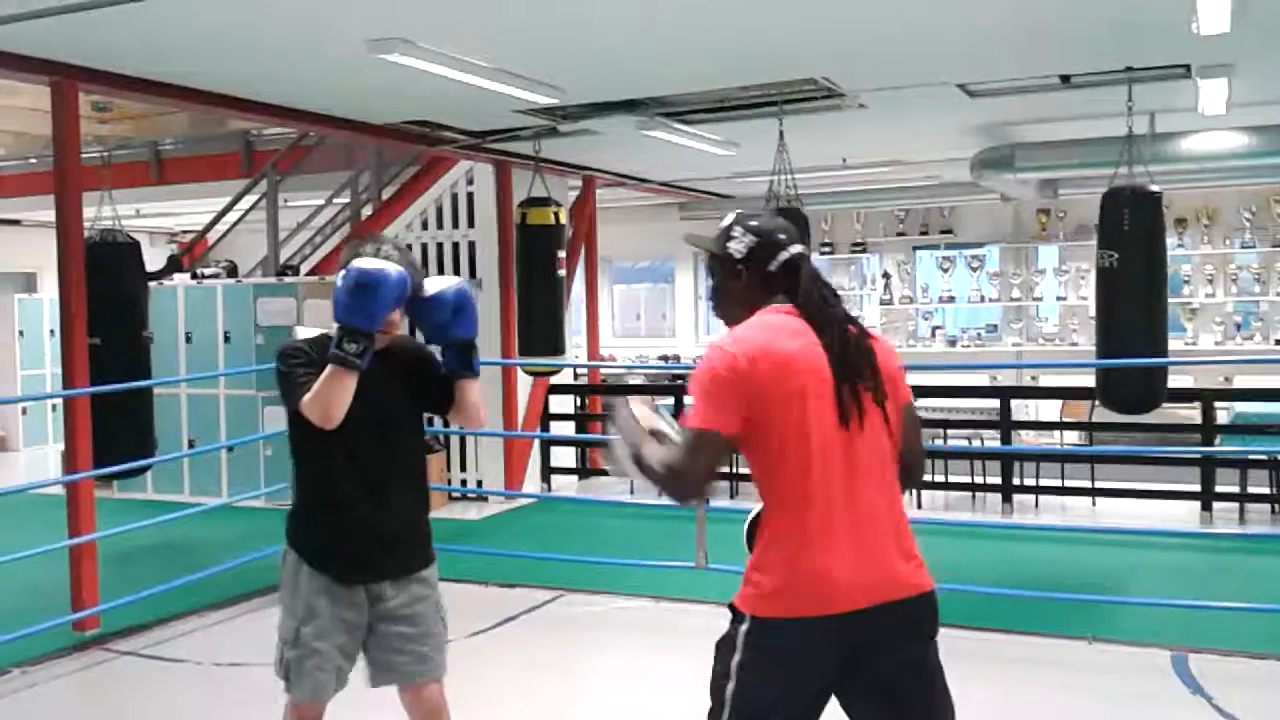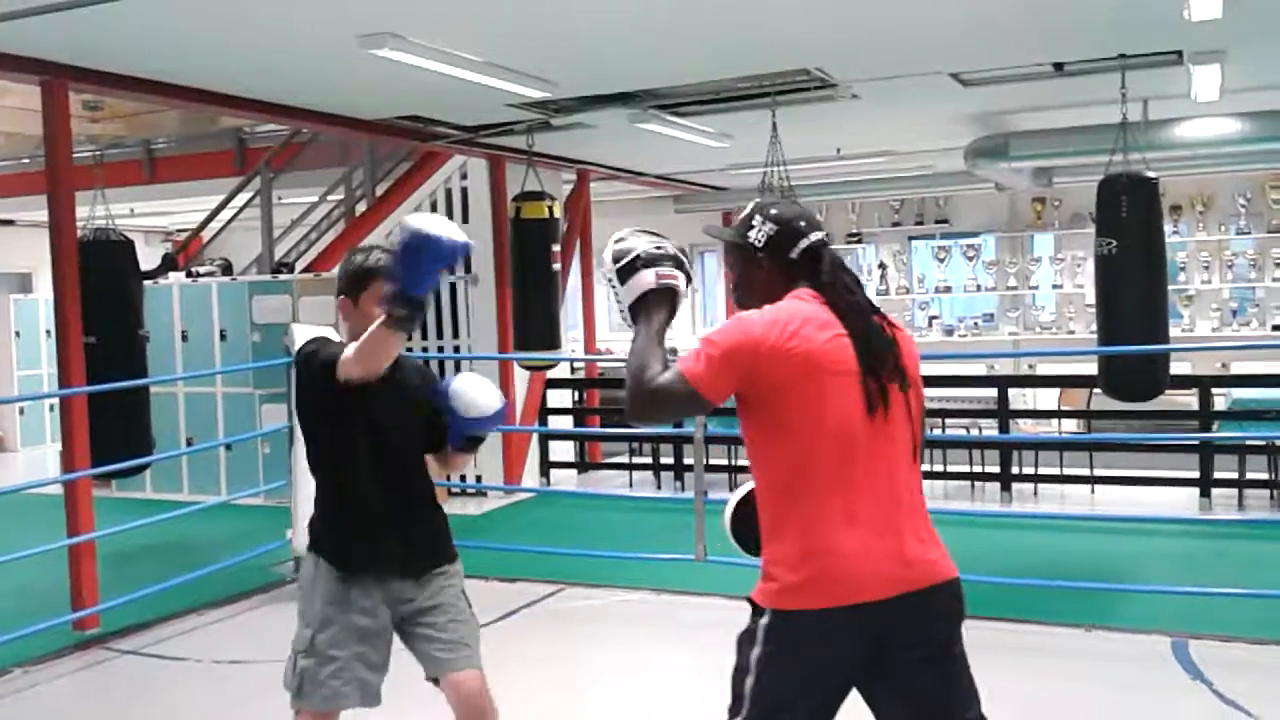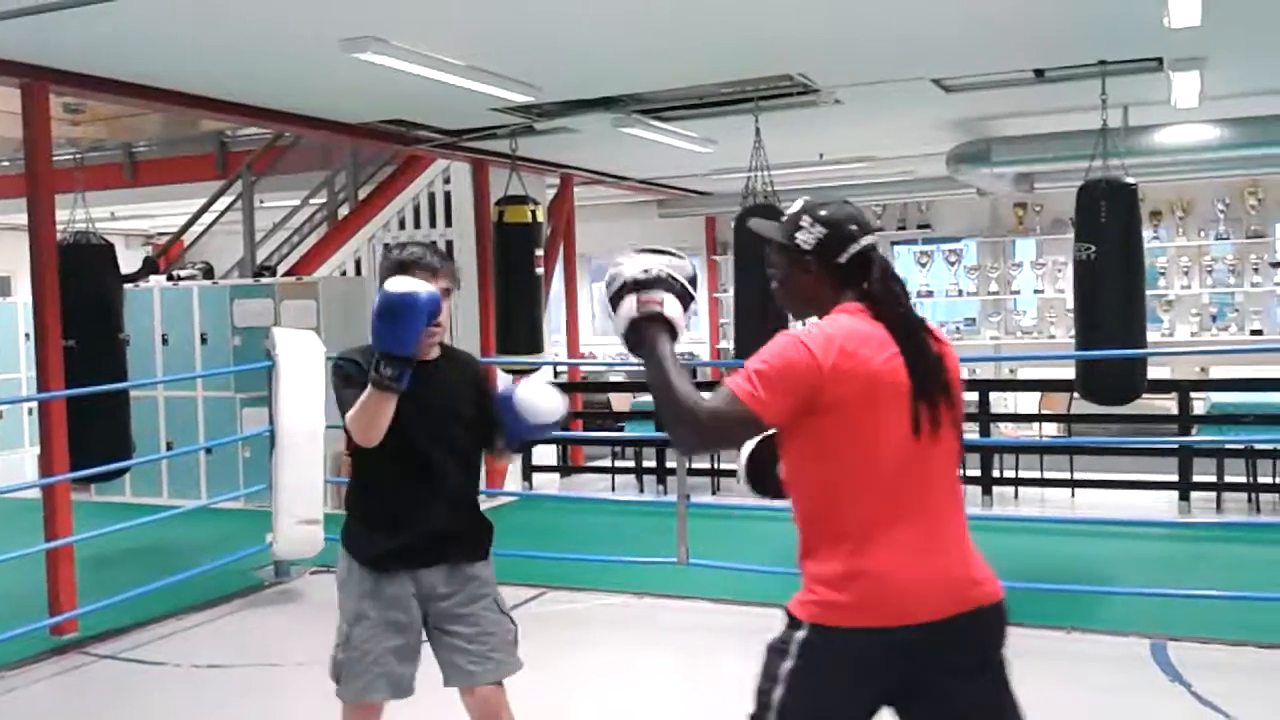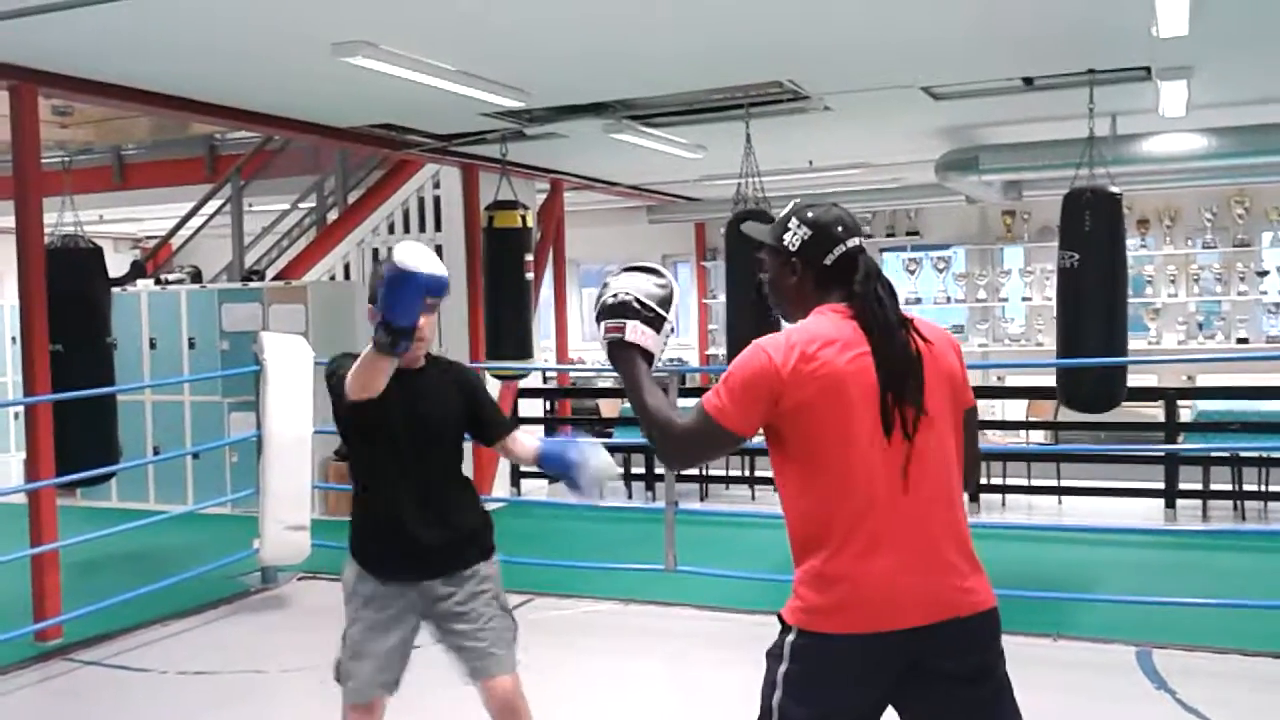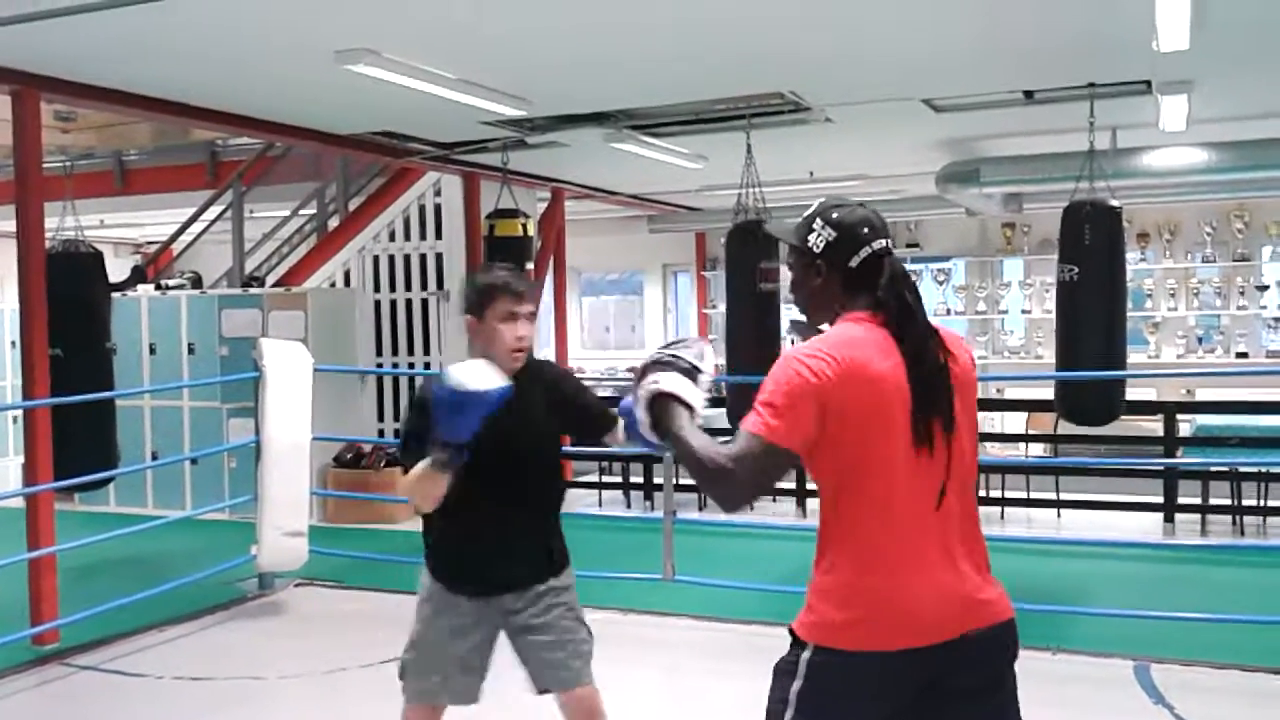
dt=0.5s
person 1, frame 1
left shoulder: (734, 356)
right shoulder: (871, 346)
left elbow: (683, 480)
right elbow: (910, 464)
left wrist: (638, 440)
left hip: (791, 606)
right hip: (900, 594)
person 1, frame 2
left shoulder: (755, 335)
right shoulder: (888, 334)
left elbow: (645, 402)
left wrist: (651, 308)
left hip: (813, 598)
right hip: (922, 585)
person 1, frame 3
left shoulder: (806, 353)
right shoulder: (932, 347)
left elbow: (695, 431)
left wrist: (651, 332)
left hip: (851, 617)
right hip: (964, 605)
person 1, frame 4
left shoulder: (779, 360)
right shoulder: (939, 345)
left elbow: (677, 448)
right elbow: (967, 468)
left wrist: (630, 352)
left hip: (842, 623)
right hip: (958, 610)
person 1, frame 5
left shoulder: (813, 368)
right shoulder: (953, 354)
left elbow: (731, 486)
left wrist: (670, 407)
left hip: (858, 636)
right hip: (974, 622)
person 2, frame 1
left shoulder: (411, 358)
right shoulder: (301, 356)
left elbow: (473, 418)
right elbow: (325, 415)
left wrist: (460, 347)
right wrist: (354, 338)
left hip: (404, 559)
right hip: (324, 560)
person 2, frame 2
left shoulder: (417, 376)
right shoulder: (318, 359)
left elbow: (448, 461)
right elbow: (364, 364)
left wrist: (469, 431)
right wrist: (408, 297)
left hip: (427, 560)
right hip: (346, 566)
person 2, frame 3
left shoulder: (466, 372)
right shoulder: (355, 365)
left elbow: (492, 446)
right elbow: (364, 434)
left wrist: (521, 427)
right wrist: (394, 359)
left hip: (458, 559)
right hip: (378, 562)
person 2, frame 4
left shoulder: (454, 379)
right shoulder: (343, 372)
left elbow: (504, 436)
right elbow: (361, 388)
left wrist: (557, 457)
right wrist: (391, 338)
left hip: (464, 562)
right hip: (381, 569)
person 2, frame 5
left shoulder: (549, 384)
right shoulder: (439, 399)
left elbow: (612, 431)
right elbow: (423, 499)
right wrist: (449, 442)
left hip: (539, 578)
right hip: (457, 583)
